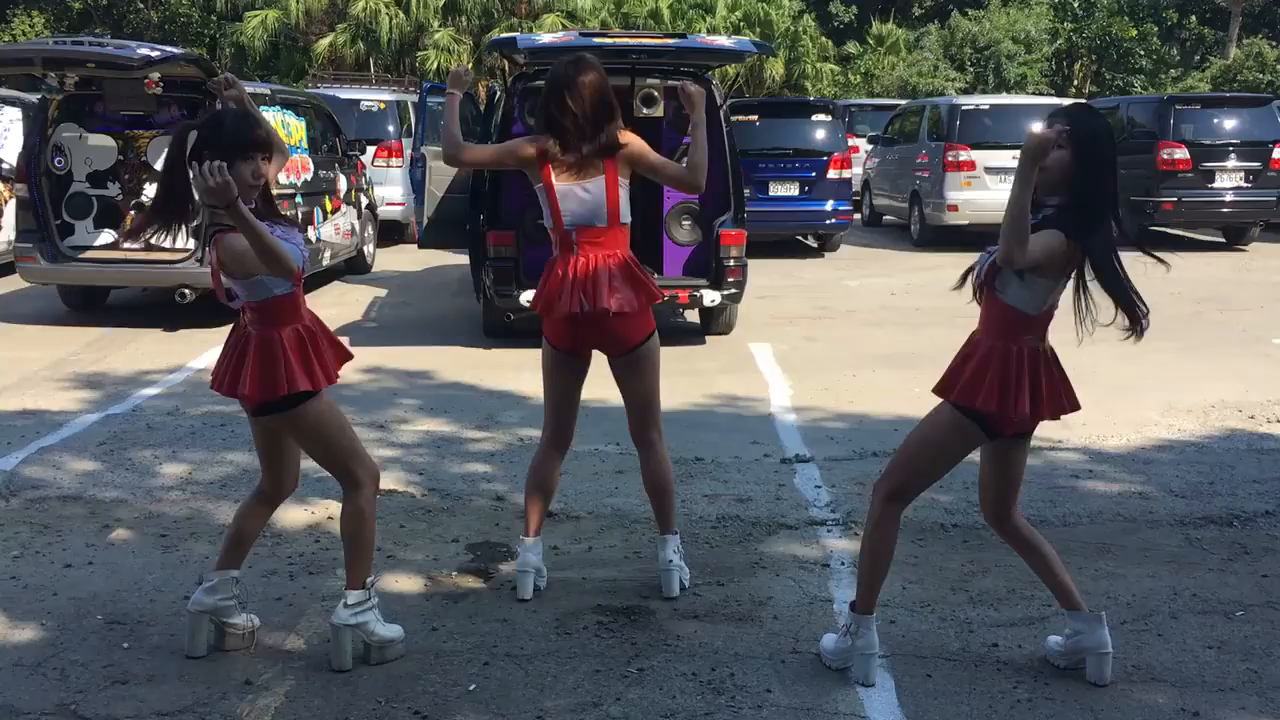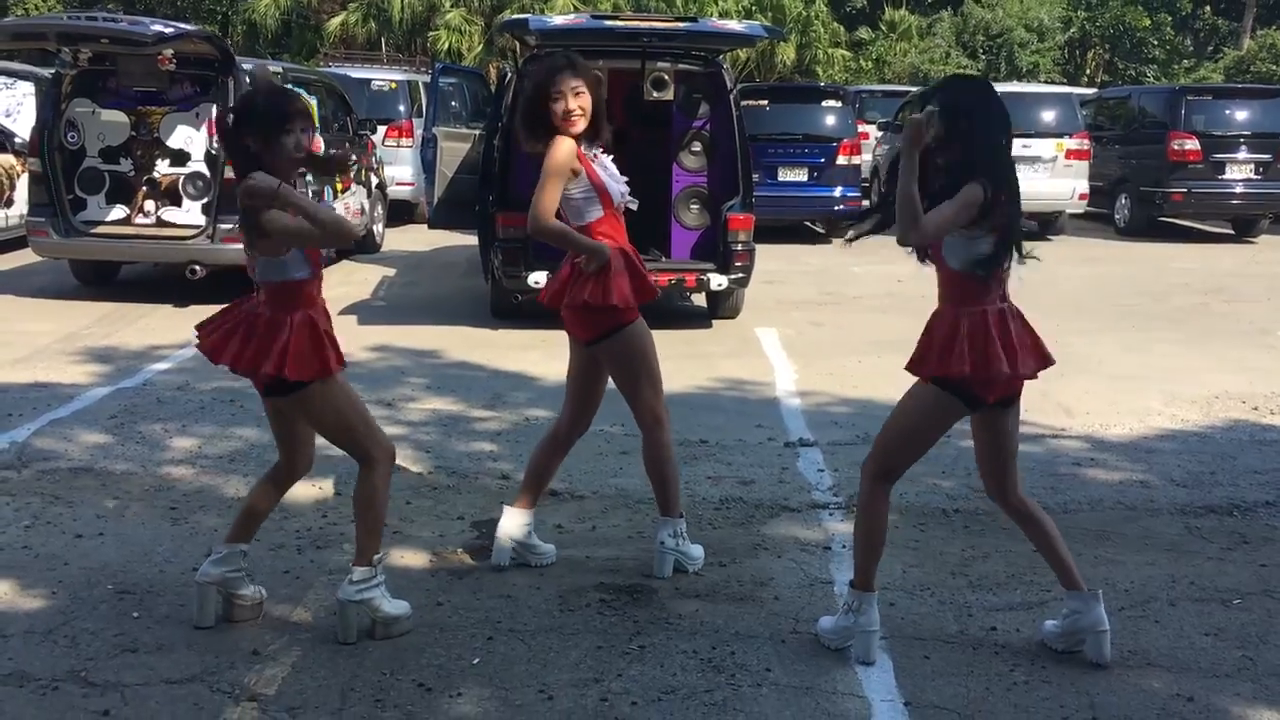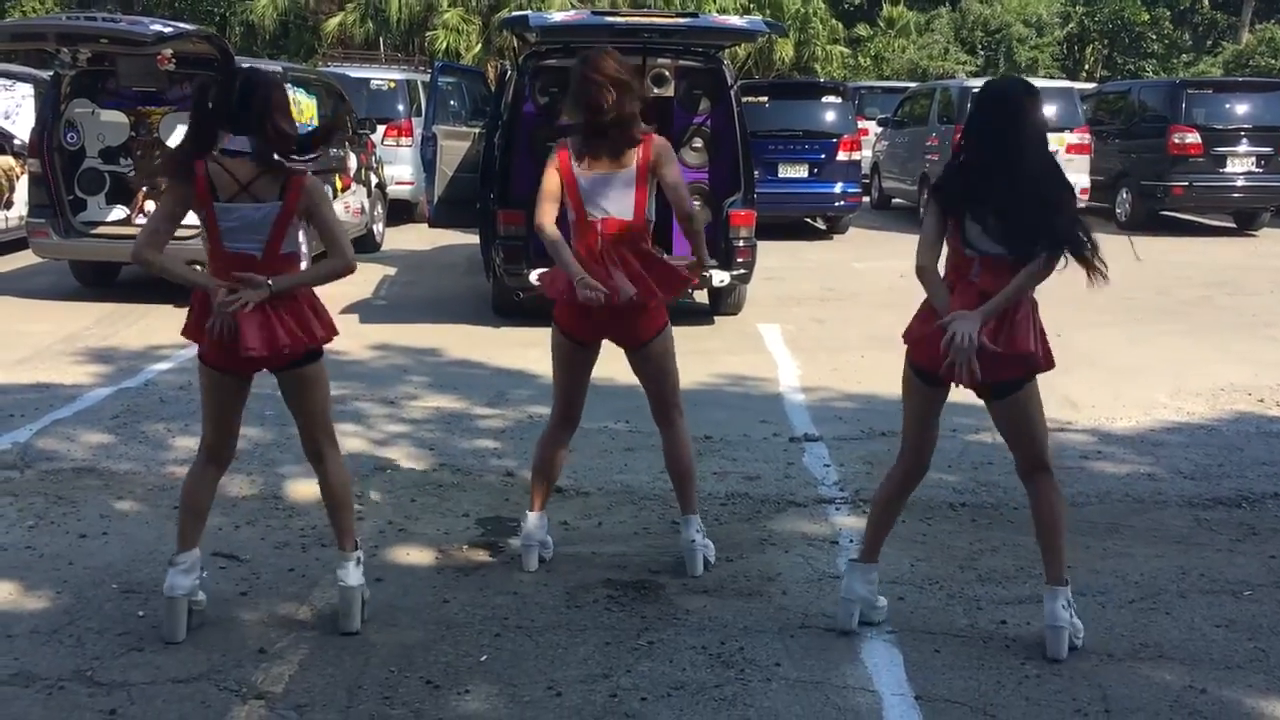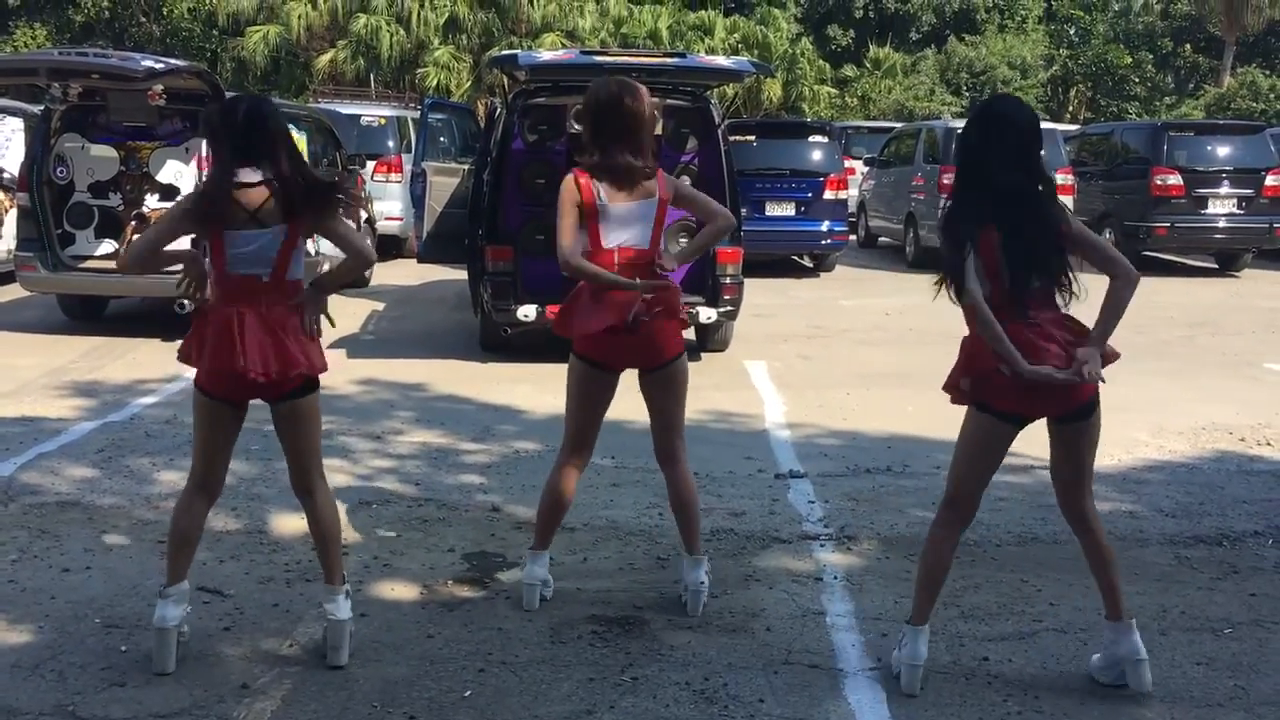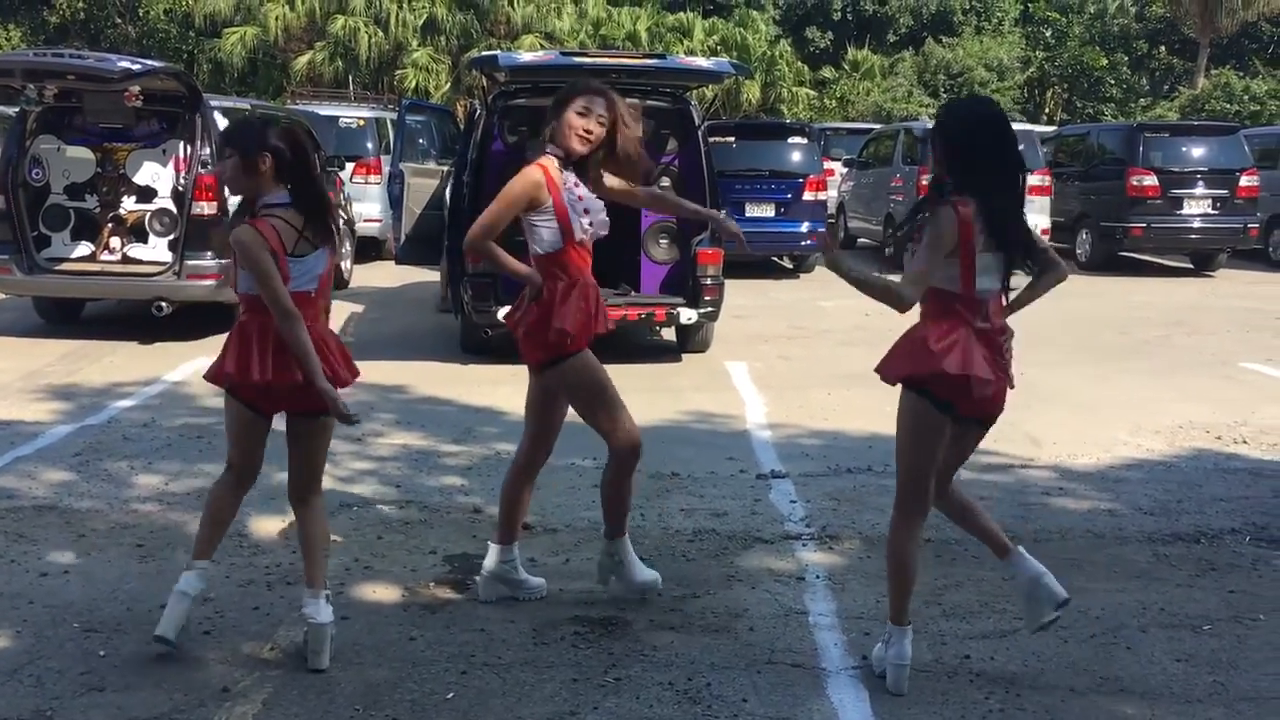
dt=1s
person 1, frame 1
left shoulder: (1062, 236)
right shoulder: (1046, 216)
left elbow: (1015, 259)
left wrist: (1026, 178)
left hip: (998, 376)
right hip: (1011, 377)
left knee: (889, 491)
right knee: (1002, 514)
left ankle: (859, 634)
right ankle: (1087, 629)
person 1, frame 2
left shoulder: (976, 187)
right shoulder: (977, 185)
left elbow: (916, 234)
left wrist: (908, 159)
left hip: (972, 348)
right hip: (996, 349)
left knee: (878, 473)
right knee: (1005, 489)
left ankle: (859, 614)
right ankle: (1084, 609)
person 1, frame 3
left shoulder: (953, 184)
right shoulder: (1049, 189)
left elbow: (925, 266)
right elbow: (1045, 260)
left wrist: (956, 320)
right wrist: (980, 320)
left hip: (939, 334)
right hip: (1004, 340)
left knee: (911, 463)
right knee: (1036, 469)
left ankle: (859, 578)
right ankle: (1058, 602)
person 1, frame 4
left shoulder: (965, 220)
right shoulder: (1050, 213)
left elbow: (972, 299)
right elbow: (1124, 274)
left wrist: (1017, 365)
right wrist: (1094, 342)
left hip: (1004, 380)
right hip: (1068, 370)
left knee: (954, 512)
right knee: (1079, 507)
left ankle: (914, 638)
right ankle: (1123, 640)
person 1, frame 5
left shoulder: (946, 211)
right shoulder: (1001, 211)
left elbow: (908, 296)
right elbow: (1052, 269)
left wrist: (841, 264)
left hip: (943, 364)
right hip: (987, 369)
left knee: (909, 508)
right knee: (939, 488)
left ankle: (897, 642)
right ankle: (1026, 571)
person 2, frame 1
left shoulder: (253, 202)
right shoulder: (231, 237)
left elbow: (272, 153)
right elbow: (285, 269)
left wrist: (236, 105)
right wrist: (227, 199)
left hip: (269, 359)
right hip: (280, 364)
left knee: (279, 482)
right knee: (361, 475)
left ankle: (216, 599)
right ankle: (358, 611)
person 2, frame 2
left shoulder: (275, 188)
right shoulder: (271, 217)
right elbow: (346, 237)
right wrist: (280, 191)
left hip: (282, 340)
right hip: (291, 346)
left knee: (292, 461)
right knee: (375, 452)
left ankle: (224, 572)
right ankle: (363, 586)
person 2, frame 3
left shoulder: (195, 175)
right shoulder: (298, 182)
left elbow: (145, 249)
right elbow: (343, 260)
left wrist: (210, 285)
right wrist: (272, 289)
left hip: (224, 324)
right hip: (286, 322)
left knee: (213, 454)
right knee: (324, 451)
left ankle: (183, 574)
right ankle: (350, 570)
person 2, frame 4
left shoulder: (203, 204)
right shoulder: (298, 199)
left elbow: (131, 259)
right elbow: (362, 254)
left wrist: (187, 261)
right wrist: (316, 296)
left hip: (227, 350)
right hip: (291, 348)
left knee: (203, 485)
right knee: (310, 482)
left ankle: (172, 602)
right ankle: (338, 599)
person 2, frame 5
left shoulder: (250, 235)
right shoulder: (322, 219)
left elbow: (285, 314)
left wrist: (322, 387)
left hip: (260, 361)
right hip: (314, 356)
left knee: (237, 475)
right knee: (307, 491)
left ankle: (193, 577)
right ankle: (317, 603)
person 3, frame 1
left shoulder: (537, 151)
right shoulder: (620, 143)
left elbow: (455, 154)
right elbow: (693, 180)
left wrist: (454, 93)
right wrist: (698, 113)
left hip: (564, 300)
right hip: (621, 296)
left knee: (555, 436)
right knee: (649, 436)
left ankle: (531, 553)
right ankle: (671, 554)
person 3, frame 2
left shoulder: (585, 149)
right shoulder: (563, 148)
right elbow: (539, 222)
left wrist: (599, 251)
right wrist: (596, 250)
left hip: (597, 294)
right hip: (602, 292)
left knee: (572, 422)
right knee: (654, 418)
left ankle: (514, 528)
right ankle: (672, 537)
person 3, frame 3
left shoulder: (564, 154)
right shoulder: (651, 147)
left elbow: (544, 221)
right elbow: (682, 205)
left wrist: (576, 273)
right wrist: (701, 258)
left hip: (579, 297)
right hip: (636, 296)
left knee: (563, 419)
right knee: (670, 417)
left ankle: (534, 526)
right ankle: (692, 531)
person 3, frame 4
left shoulder: (577, 182)
right shoulder: (660, 180)
left elbow: (569, 257)
right elbow: (722, 221)
left wrist: (623, 285)
right wrist: (673, 263)
left hip: (598, 327)
right hip: (657, 326)
left knee: (572, 454)
right knee: (672, 455)
left ankle: (536, 565)
right ankle: (696, 570)
person 3, frame 5
left shoulder: (589, 177)
right shoulder: (536, 177)
left elbow: (646, 196)
right elbow: (475, 240)
left wrist: (709, 216)
right wrist: (527, 274)
left hip: (564, 323)
right hip: (553, 322)
left knee: (535, 449)
right knee: (625, 440)
left ankle: (500, 564)
right ankle: (616, 553)
